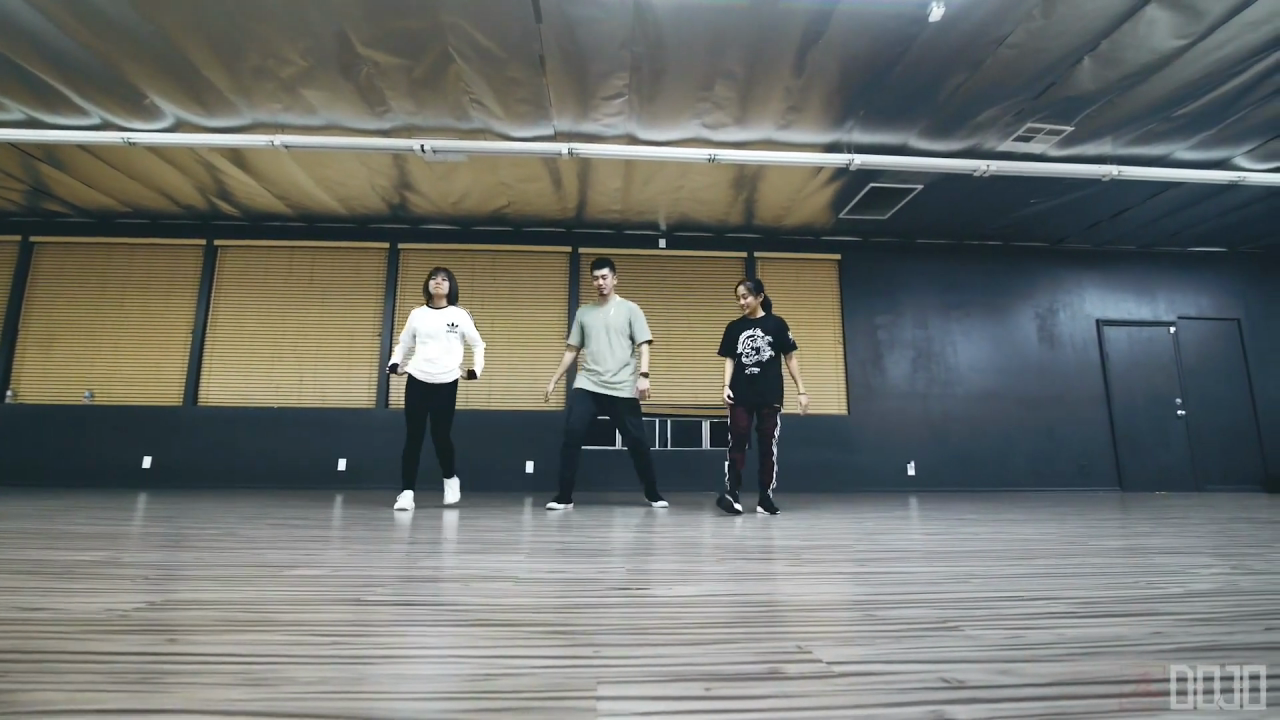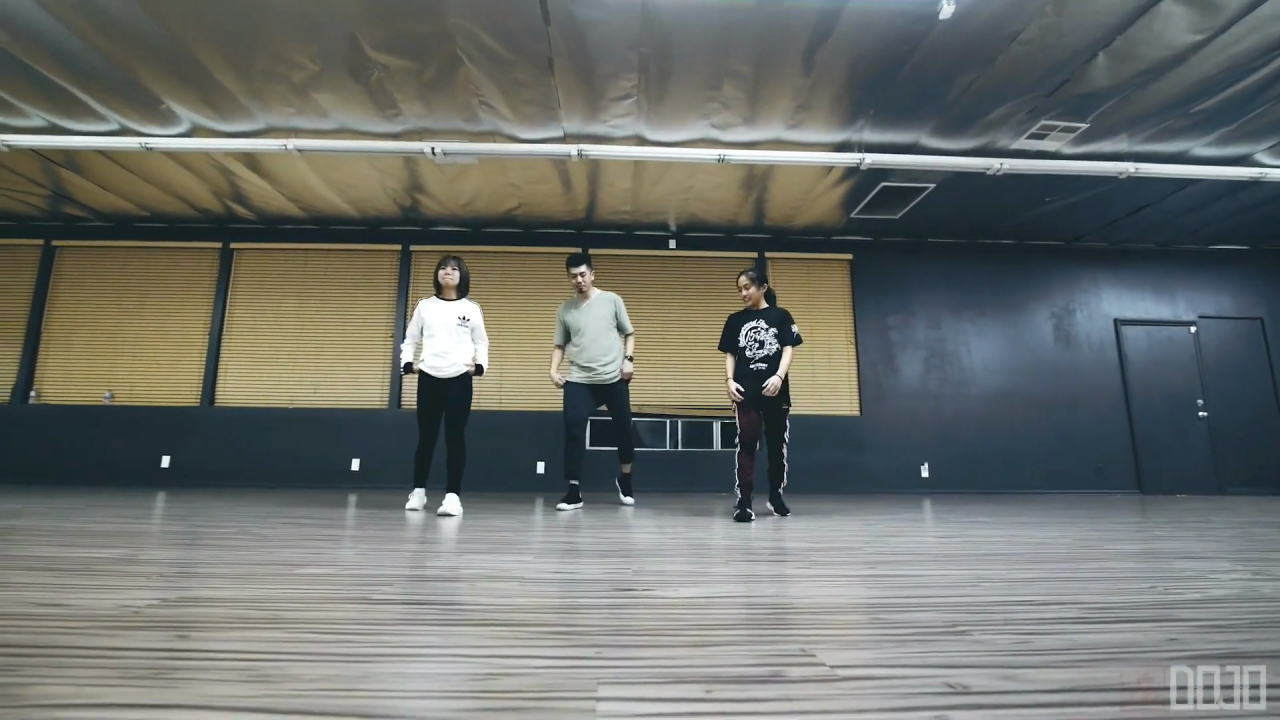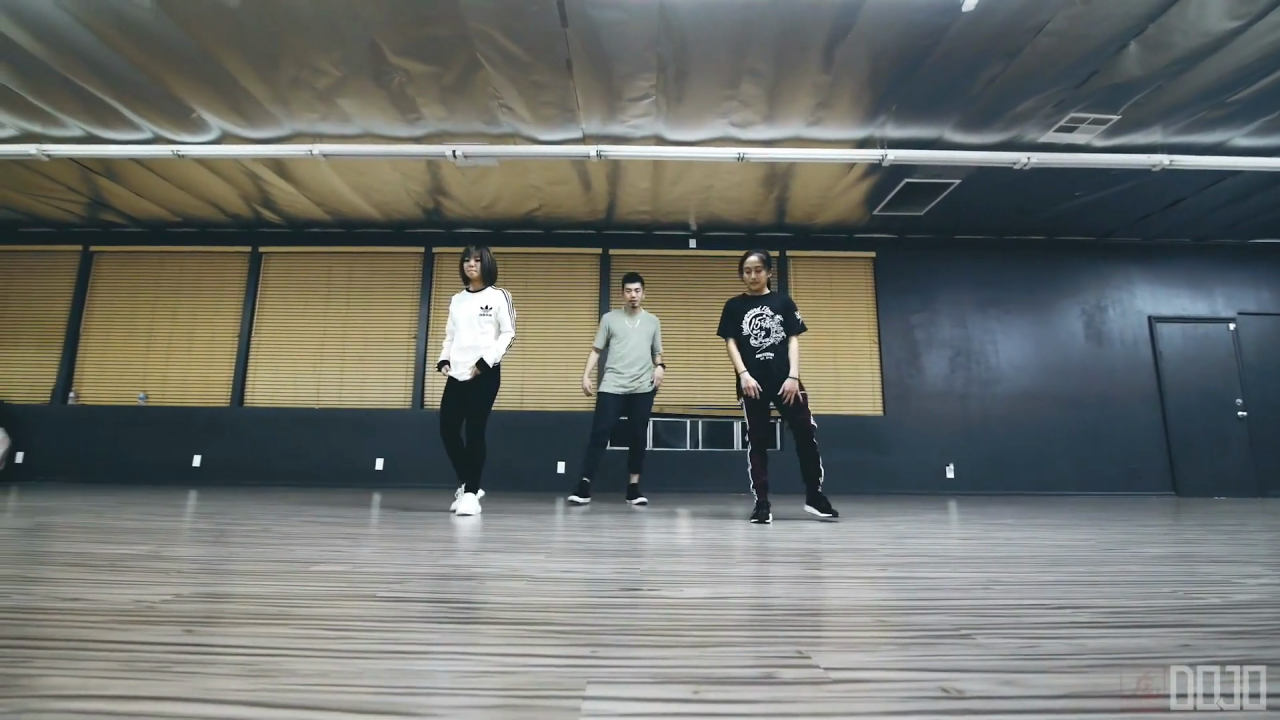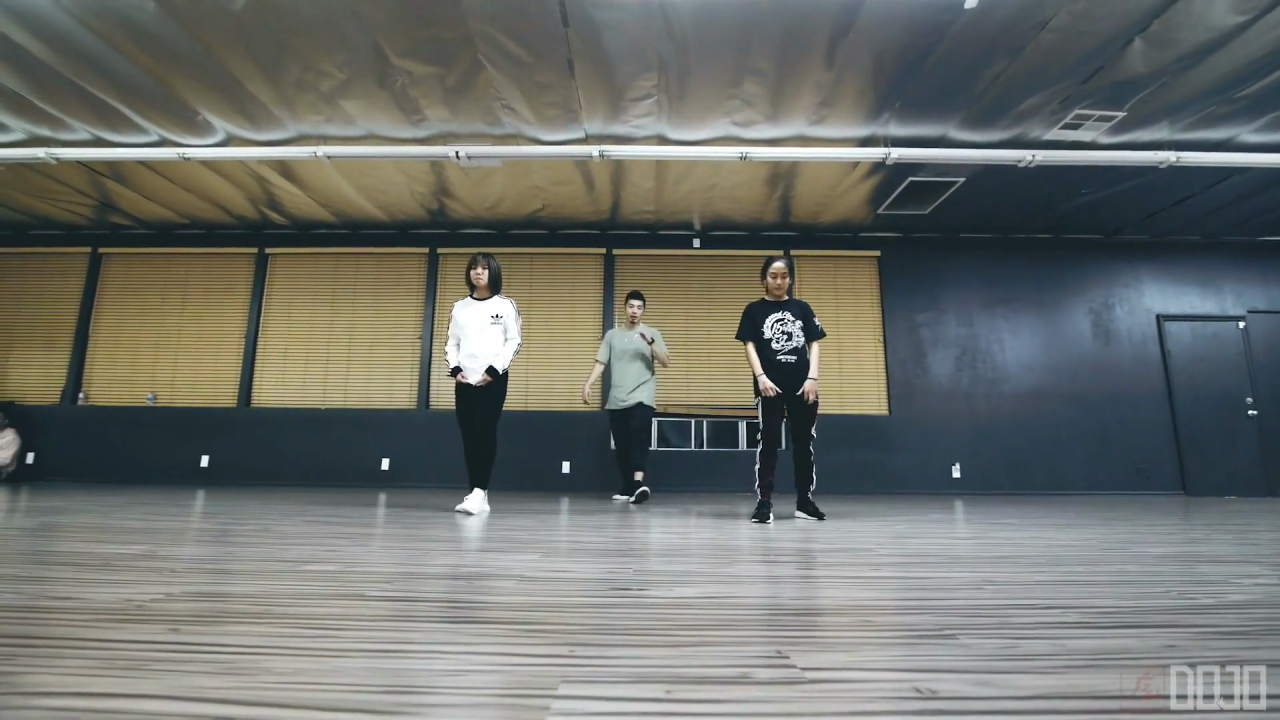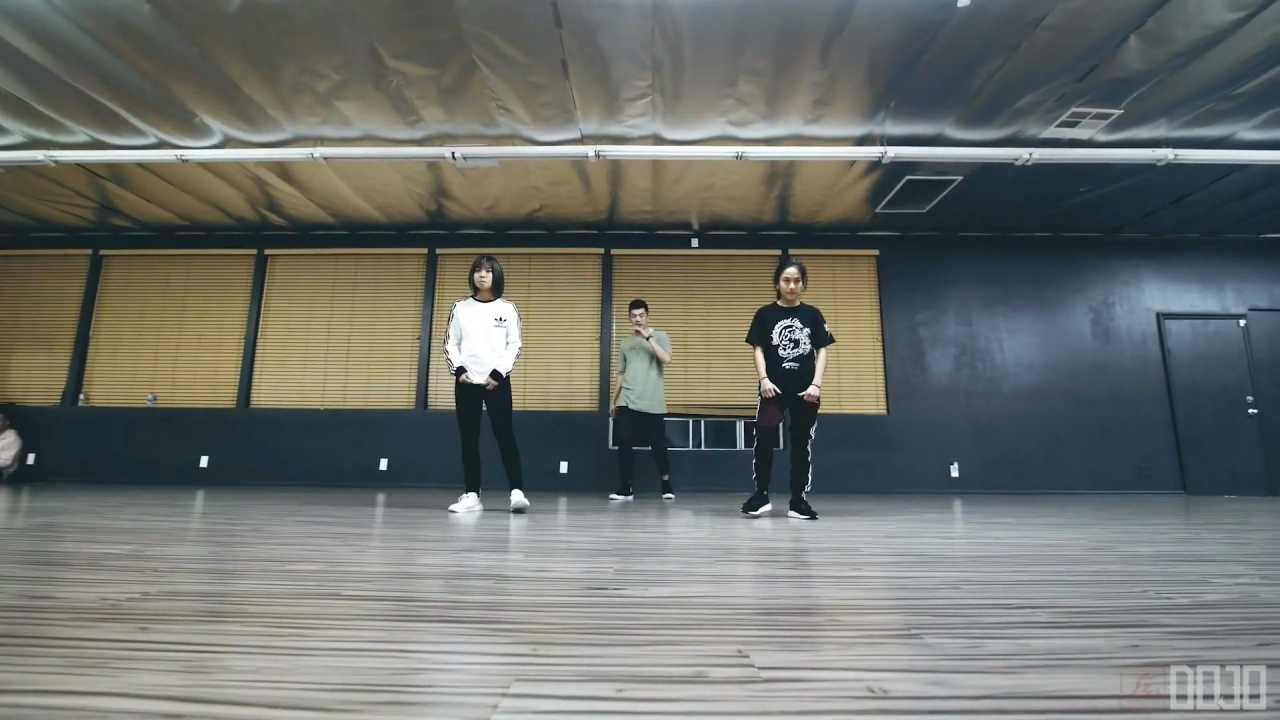
dt=0.5s
person 1, frame 1
left shoulder: (777, 324)
right shoulder: (734, 327)
left elbow: (789, 358)
right elbow: (729, 360)
left wrist: (801, 390)
right wrist: (726, 386)
left hip: (770, 393)
right hip: (741, 393)
left knee: (768, 444)
right knee: (738, 437)
left ankle: (766, 498)
right ankle: (732, 491)
person 1, frame 2
left shoulder: (781, 316)
right shoulder: (735, 320)
left elbow: (788, 350)
right elbow: (730, 354)
left wrist: (779, 377)
right wrist: (730, 380)
left hip: (774, 388)
right hip: (745, 389)
left knee: (777, 443)
right knee: (747, 440)
left ankle: (775, 497)
right ankle: (743, 501)
person 1, frame 3
left shoulder: (783, 302)
right shoulder: (734, 306)
left elbow: (793, 339)
right elbow: (731, 343)
left wrist: (794, 375)
right wrist: (743, 374)
left hip: (784, 379)
right hip: (753, 382)
left knee: (806, 432)
right knee: (758, 441)
left ankle: (815, 495)
right ankle: (761, 503)
person 1, frame 4
left shoulder: (802, 308)
right shoulder: (754, 310)
left elbow: (814, 344)
right elbow: (750, 346)
left wrist: (813, 377)
right wrist: (760, 377)
left hip: (801, 384)
right hip: (770, 384)
left knee: (804, 442)
right knee: (769, 441)
left ankle: (804, 500)
right ankle: (764, 502)
person 1, frame 5
left shoulder: (813, 314)
right shoulder: (765, 314)
left elbow: (822, 351)
right elbow: (758, 350)
left wrist: (816, 383)
right wrist: (763, 379)
left hip: (804, 389)
right hip: (774, 387)
left knee: (802, 443)
right knee: (765, 433)
left ankle: (798, 500)
right ankle: (761, 494)
person 2, frame 1
left shoulder: (460, 315)
right shoulder: (417, 314)
left elbow: (478, 344)
right elbow: (403, 344)
left wrist: (475, 371)
right wrist: (394, 365)
left hip: (447, 383)
right hip: (417, 381)
left knee: (440, 436)
right knee: (413, 436)
left ankle: (450, 478)
right ankle: (407, 492)
person 2, frame 2
left shoulder: (471, 308)
right shoulder: (424, 306)
left elbow: (481, 342)
right elbow: (410, 340)
left wrist: (481, 365)
right wrist: (408, 362)
left hip: (459, 379)
right hip: (429, 378)
left knee: (455, 435)
right knee: (426, 436)
left ankle: (453, 495)
right ankle: (419, 489)
person 2, frame 3
left shoulder: (499, 296)
right shoulder: (457, 300)
left elbow: (508, 334)
left wrist: (484, 363)
right wrist: (443, 361)
left hip: (485, 374)
right hip: (457, 375)
left knee: (474, 432)
right knee: (447, 429)
left ankle: (471, 494)
right ankle: (468, 485)
person 2, frame 4
left shoulder: (505, 305)
right shoulder: (460, 307)
left elbow: (514, 341)
right elbow: (451, 343)
left wrist: (495, 369)
right wrist: (455, 369)
left hip: (494, 379)
right hip: (466, 380)
left knee: (487, 432)
right knee: (469, 437)
left ankle: (479, 491)
right ankle: (476, 492)
person 2, frame 5
left shoulder: (508, 308)
right shoulder: (460, 308)
left elbow: (515, 345)
right elbow: (451, 344)
left wrist: (498, 373)
right wrist: (458, 369)
left hip: (498, 381)
right hip: (467, 381)
left knee: (505, 434)
right knee: (468, 437)
left ankle: (516, 491)
right ankle: (471, 494)
person 3, frame 1
left shoulder: (630, 309)
right shoulder: (583, 313)
left elbow: (644, 344)
right elbow: (572, 349)
left wrist: (643, 375)
right wrist: (554, 380)
left hip: (623, 388)
right hip: (588, 385)
left knee: (637, 441)
right knee: (572, 435)
left ankle: (652, 492)
right ankle: (564, 495)
person 3, frame 2
left shoulder: (612, 301)
right shoulder: (565, 310)
left elbow: (629, 333)
right elbow: (559, 345)
left wrist: (628, 359)
right wrist: (553, 370)
left hip: (614, 377)
right hip: (580, 380)
left knee: (624, 429)
right knee: (574, 431)
left ankle: (625, 478)
right ankle: (573, 492)
person 3, frame 3
left shoulder: (653, 321)
right shoulder: (609, 319)
left elbow: (657, 352)
right elbow: (596, 350)
left wrist: (659, 366)
right wrist: (586, 375)
left hip: (643, 389)
right hip: (612, 386)
left knee: (638, 438)
right knee: (599, 434)
left ankle: (633, 488)
right ankle: (584, 485)
person 3, frame 4
left shoulder: (652, 334)
right shoulder: (612, 335)
left elbow: (665, 361)
right elbow: (601, 364)
left wrist: (649, 340)
right wrist: (588, 385)
left hip: (642, 397)
right hip: (617, 400)
left knee: (640, 439)
right knee: (621, 444)
left ankle: (639, 484)
right ankle: (627, 485)
person 3, frame 5
left shoulder: (659, 337)
right shoulder: (626, 344)
left elbow: (666, 359)
left wrist: (648, 337)
right wrist: (613, 399)
left hip: (653, 403)
right hip: (627, 402)
left knee: (658, 444)
right knee: (624, 443)
left ankle: (666, 483)
right ankle: (625, 487)
